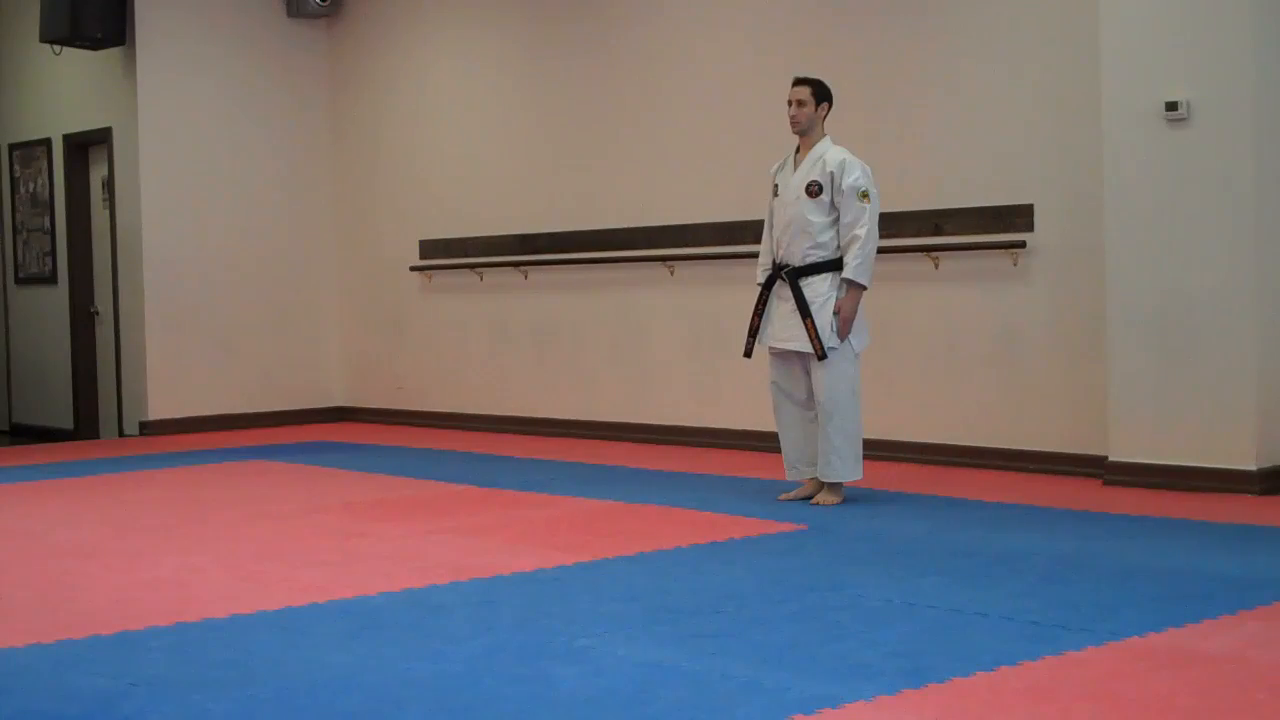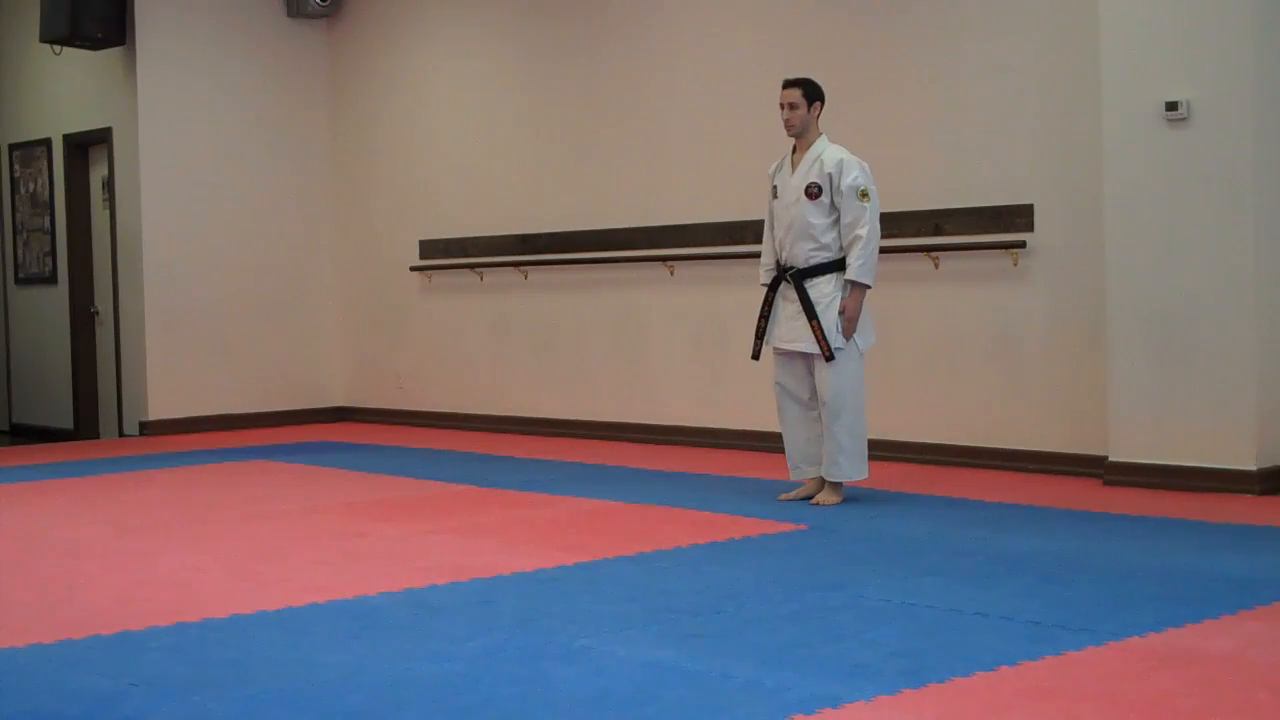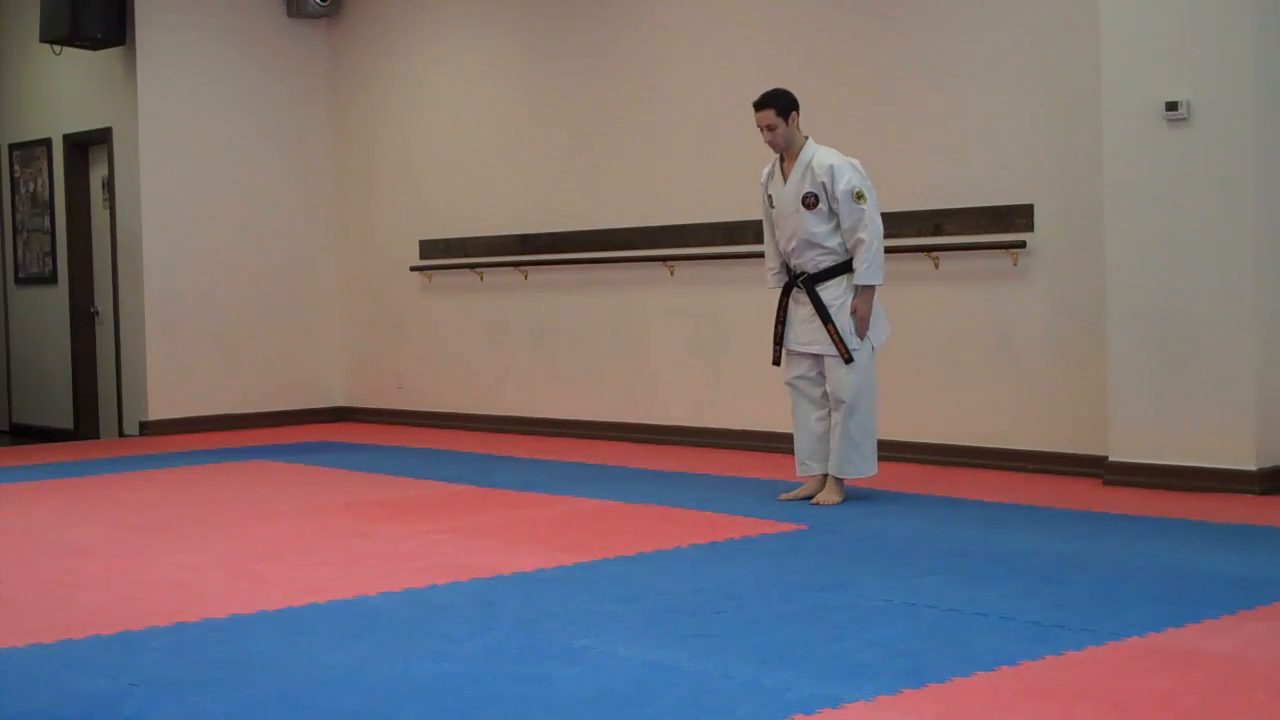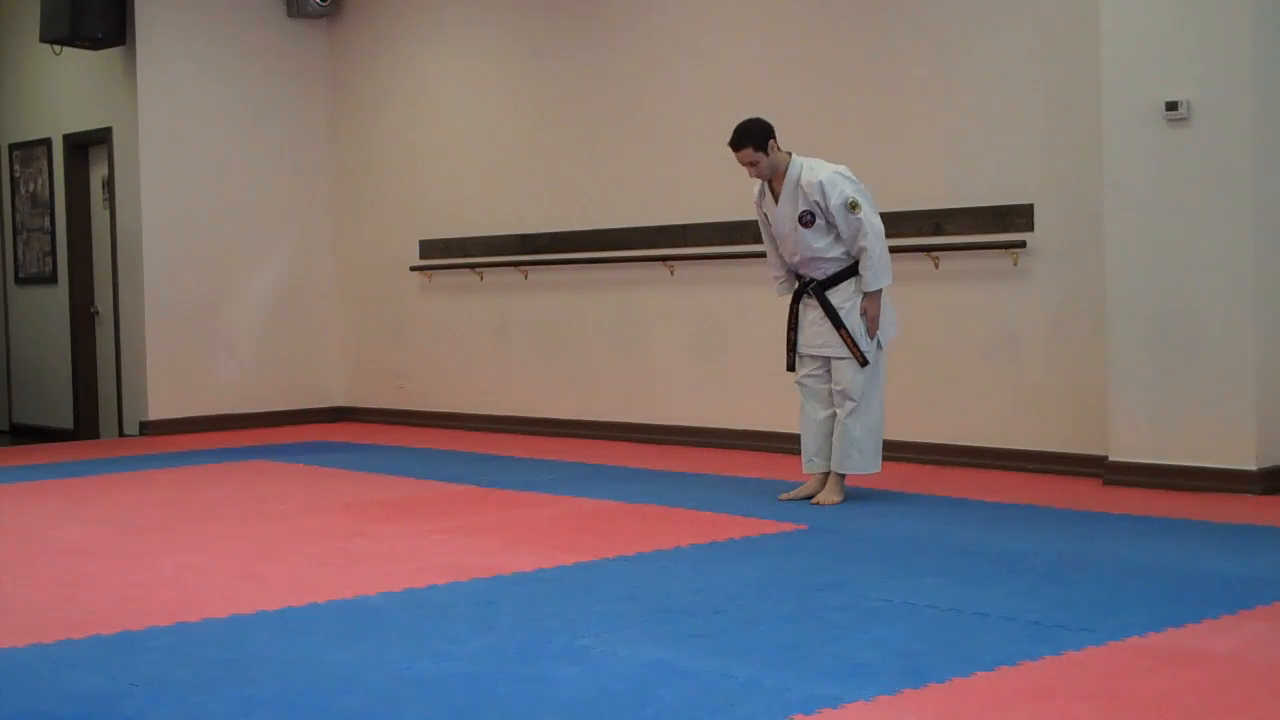
dt=0.3s
person 1, frame 1
left shoulder: (843, 165)
right shoulder: (781, 170)
left elbow: (862, 235)
left wrist: (851, 295)
right wrist: (766, 287)
left hip: (825, 292)
right hip: (784, 294)
left knee: (832, 391)
right knee: (789, 392)
left ankle: (834, 482)
right ankle: (810, 477)
person 1, frame 2
left shoulder: (841, 164)
right shoulder: (778, 170)
left elbow: (863, 233)
left wrist: (855, 295)
right wrist: (771, 287)
left hip: (829, 293)
right hip: (789, 294)
left knee: (836, 392)
right knee: (792, 392)
left ankle: (835, 480)
right ankle: (811, 476)
person 1, frame 3
left shoulder: (833, 167)
right shoulder: (770, 177)
left elbow: (867, 232)
left wrist: (865, 294)
right wrist: (782, 290)
left hip: (841, 294)
right hip: (801, 297)
left knee: (847, 389)
right knee: (804, 388)
left ankle: (837, 480)
right ankle: (815, 475)
person 1, frame 4
left shoulder: (824, 180)
right shoulder: (762, 194)
left elbow: (870, 235)
left wrist: (872, 296)
right wrist: (791, 295)
left hip: (850, 295)
right hip: (811, 299)
left knee: (852, 388)
right knee: (813, 388)
left ankle: (838, 478)
right ankle: (817, 474)
